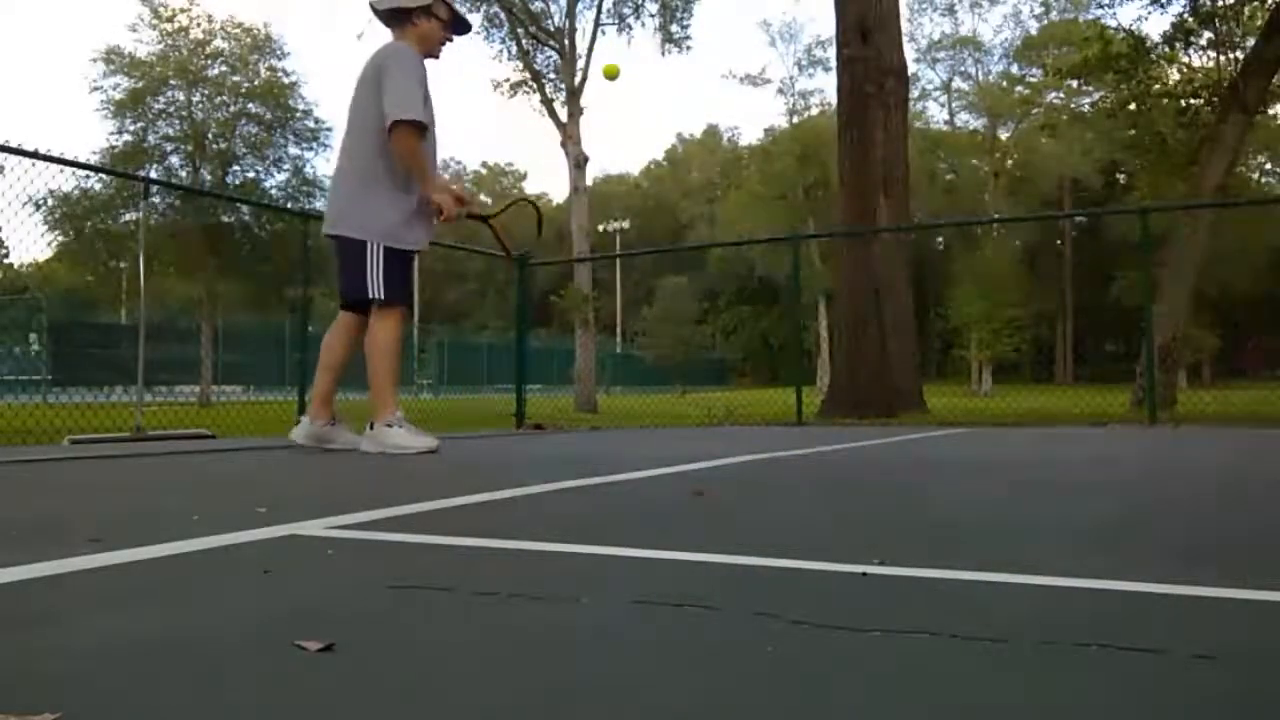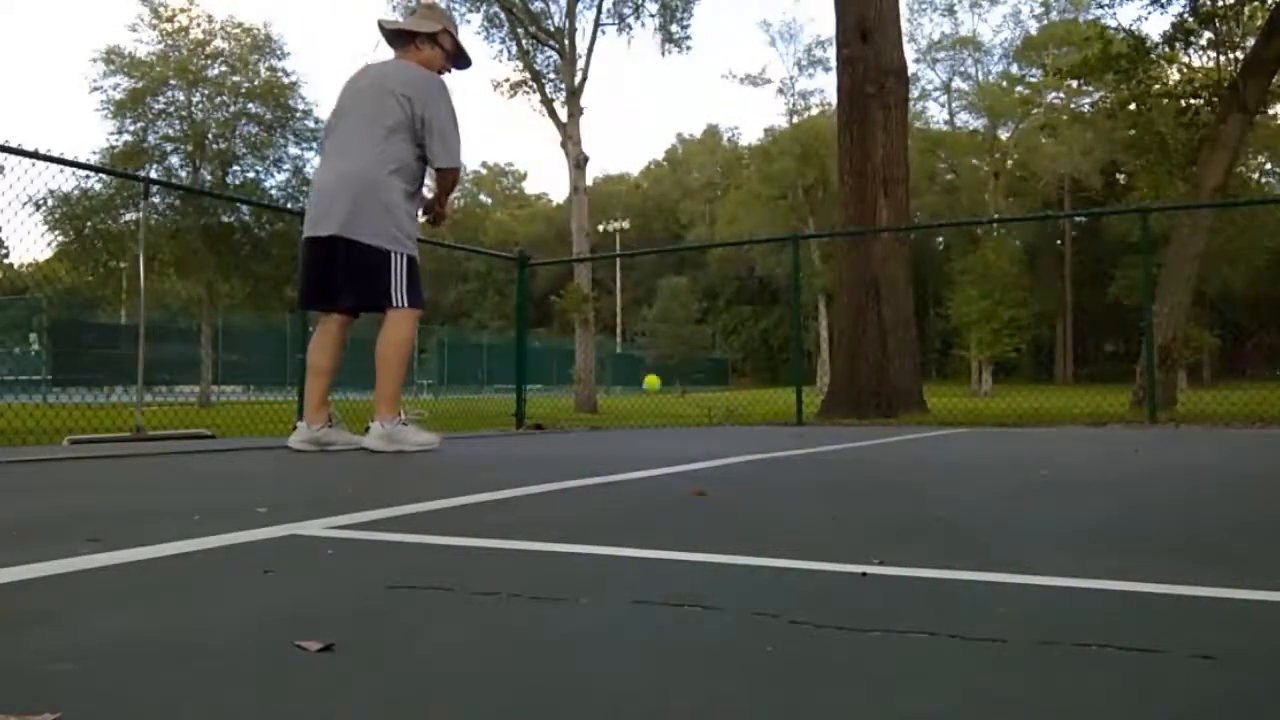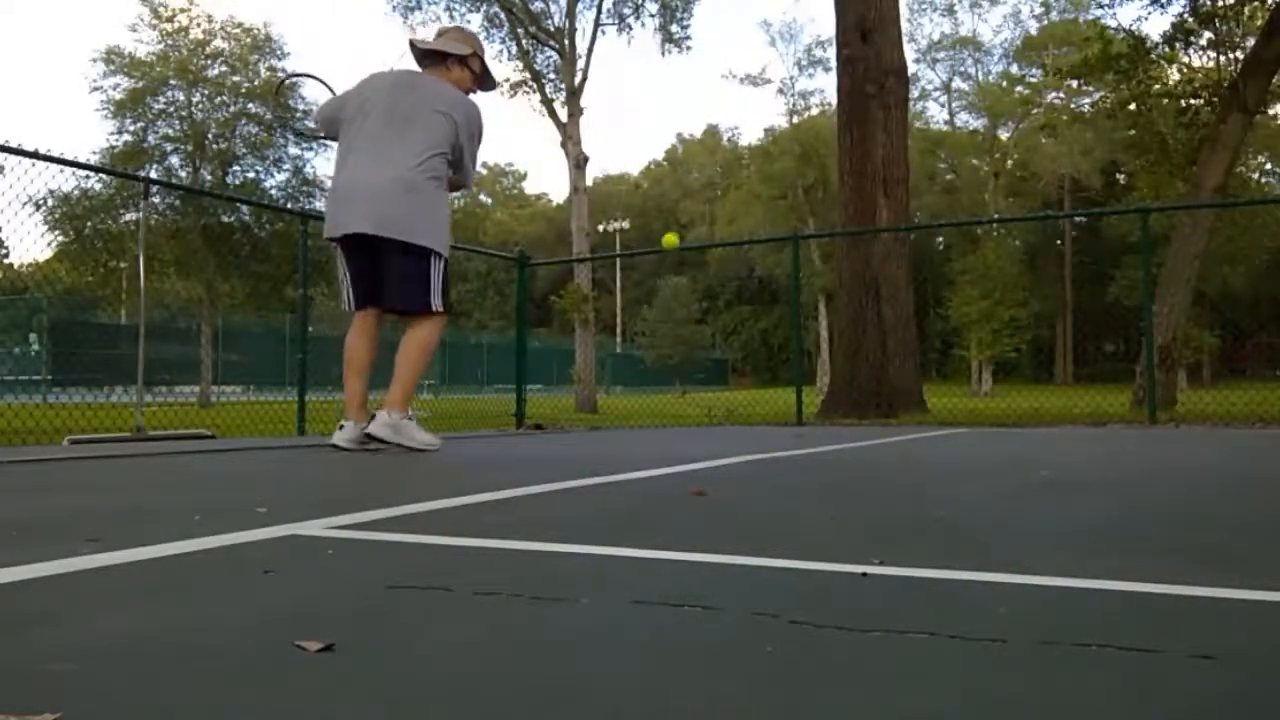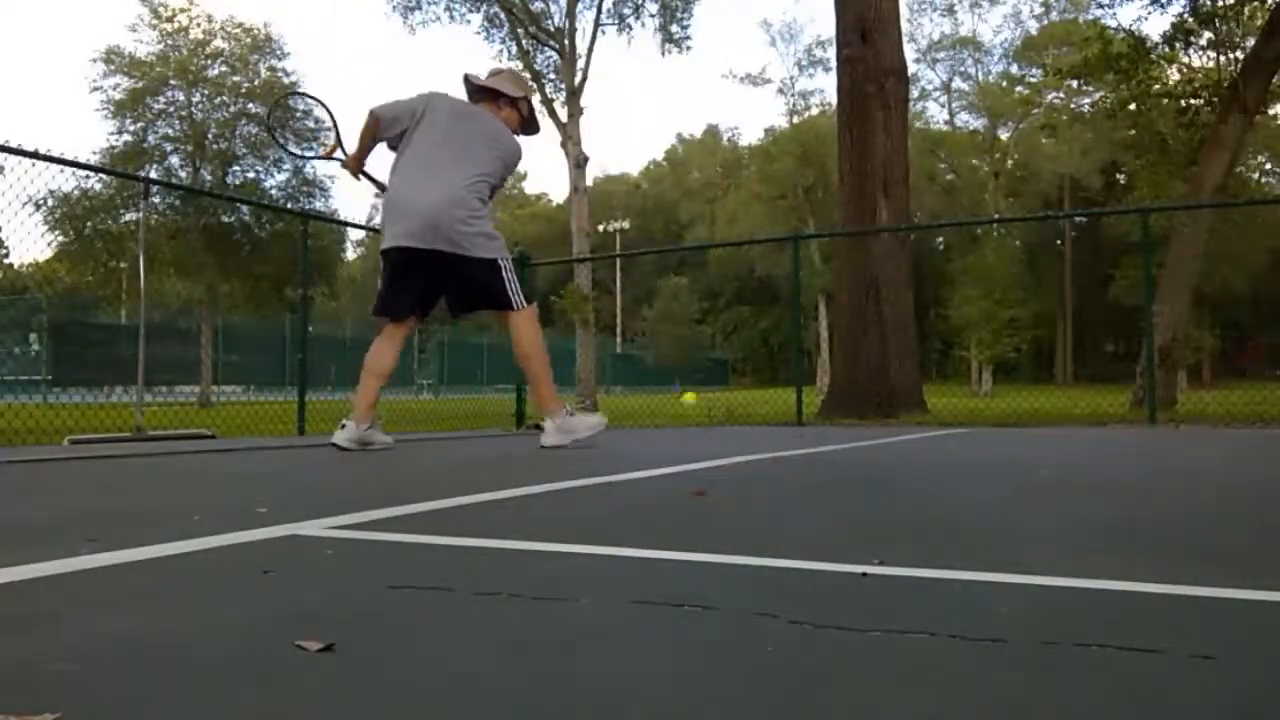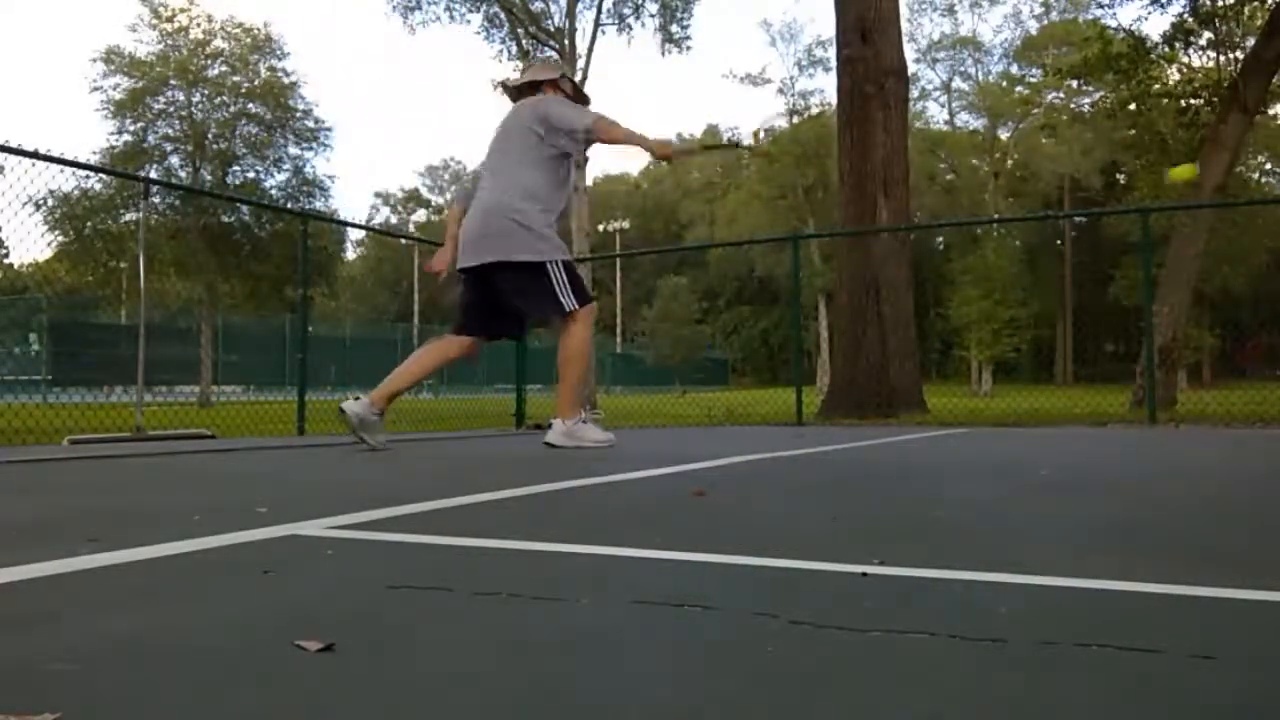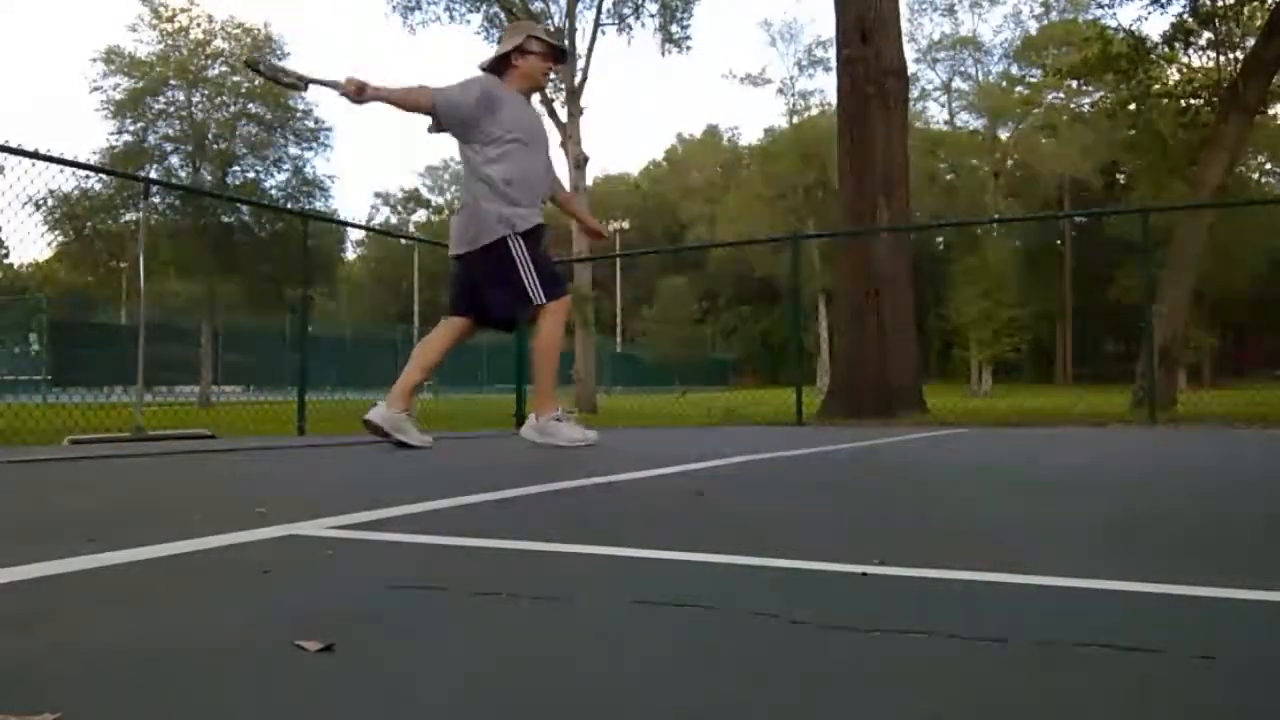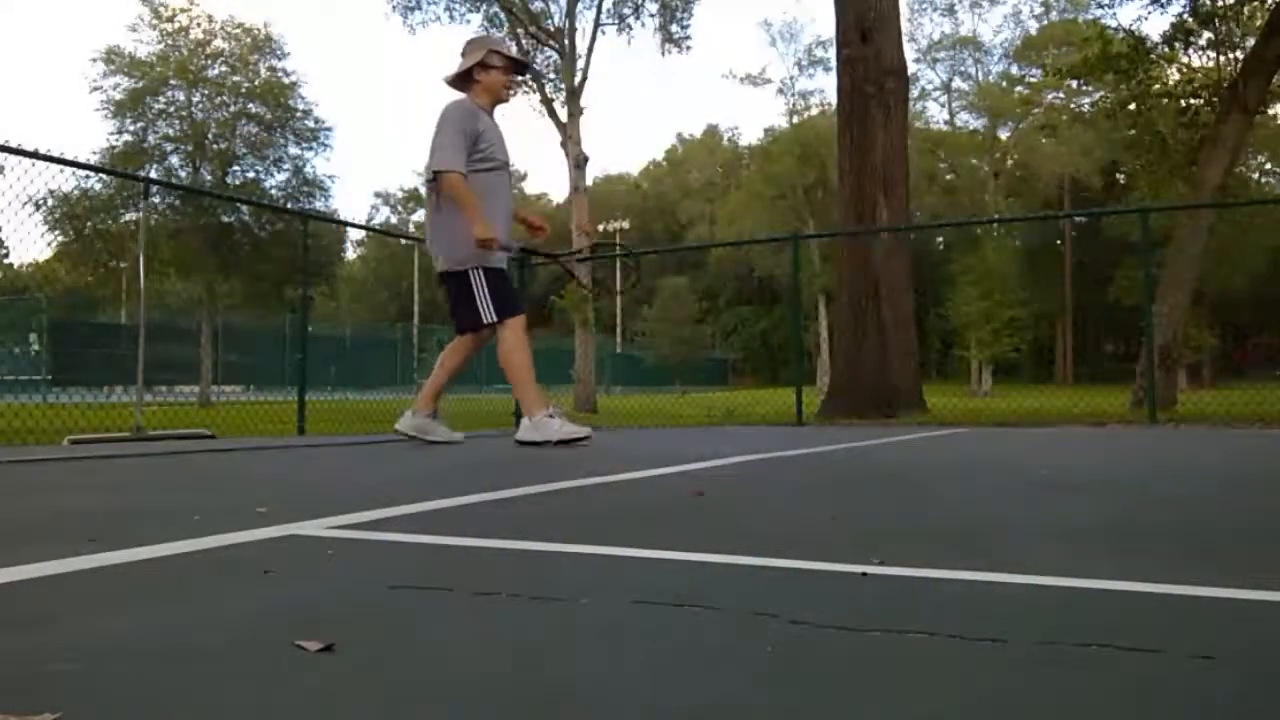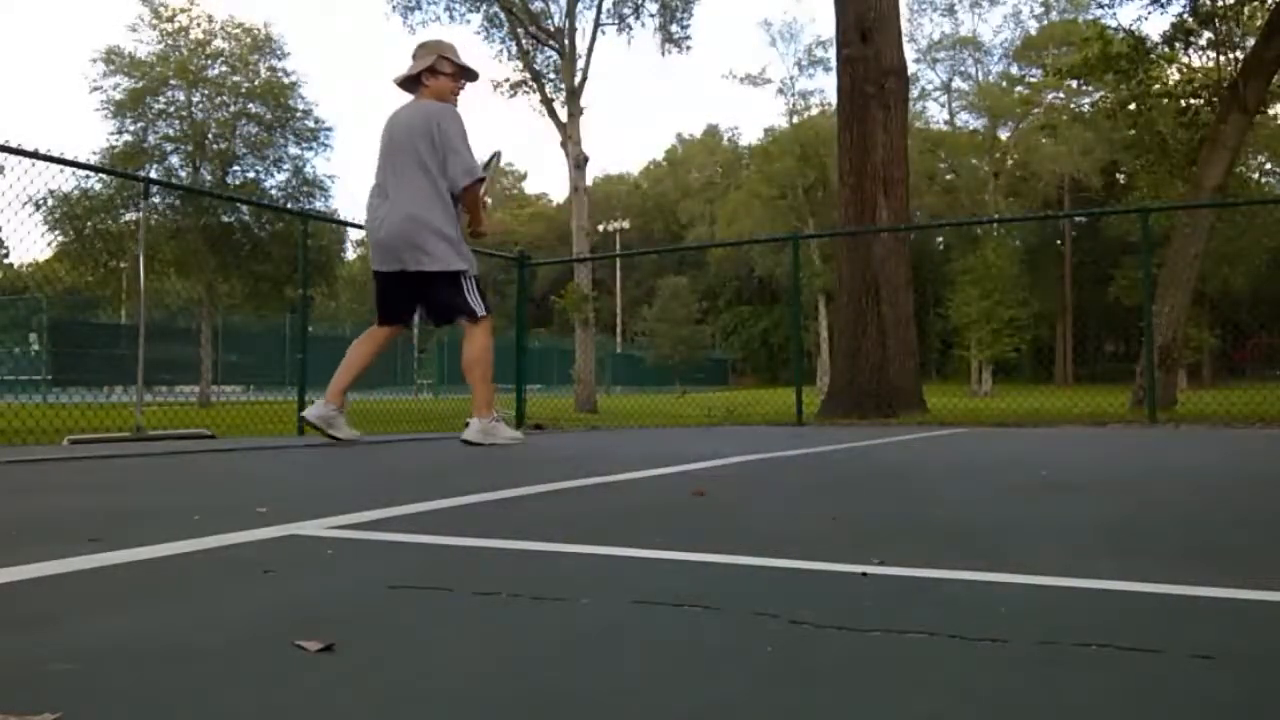
dt=0.4s
person 1, frame 1
left shoulder: (397, 63)
right shoulder: (402, 59)
right elbow: (403, 126)
left wrist: (440, 185)
right wrist: (432, 190)
left hip: (365, 214)
right hip: (375, 212)
left knee: (356, 313)
right knee: (389, 308)
left ankle: (318, 418)
right ankle: (385, 421)
person 1, frame 2
left shoulder: (362, 77)
right shoulder: (427, 84)
right elbow: (446, 163)
right wrist: (439, 203)
left hip: (328, 210)
right hip: (378, 215)
left knee: (335, 314)
right knee: (403, 310)
left ankle: (314, 421)
right ankle: (387, 422)
person 1, frame 3
left shoulder: (380, 82)
right shoulder: (464, 109)
left elbow: (324, 120)
right elbow: (460, 178)
left hip: (352, 211)
right hip: (412, 218)
left knee: (367, 314)
right knee: (428, 316)
left ankle: (353, 420)
right ankle: (394, 413)
person 1, frame 4
left shoulder: (435, 105)
right shoulder: (508, 146)
left elbow: (378, 117)
left wrist: (357, 157)
left hip: (404, 227)
right hip: (463, 227)
left knee: (397, 325)
right knee: (522, 313)
left ankle: (358, 422)
right ankle: (556, 417)
person 1, frame 5
left shoulder: (507, 137)
right shoulder: (545, 106)
left elbow: (465, 199)
right elbow: (593, 124)
left wrist: (449, 247)
right wrist: (646, 142)
left hip: (480, 245)
right hip: (520, 233)
left knee: (462, 339)
right knee: (580, 314)
left ankle: (370, 405)
right ankle: (568, 421)
person 1, frame 6
left shoulder: (530, 115)
right shoulder: (487, 92)
left elbow: (546, 179)
right elbow: (428, 100)
left wrist: (583, 217)
right wrist: (376, 93)
left hip: (506, 228)
right hip: (498, 226)
left knee: (457, 324)
right knee: (554, 305)
left ankle: (393, 408)
right ankle: (545, 417)
person 1, frame 7
left shoulder: (485, 122)
right shoulder: (460, 112)
right elbow: (448, 172)
left wrist: (522, 218)
right wrist: (479, 222)
left hip: (483, 248)
right hip: (469, 245)
left knee: (475, 332)
right knee: (511, 323)
left ankle: (421, 413)
right ankle: (538, 416)
person 1, frame 8
left shoulder: (396, 120)
right shoulder: (443, 114)
right elbow: (466, 181)
left wrist: (456, 209)
right wrist: (477, 218)
left hip: (387, 240)
right hip: (432, 239)
left knee: (387, 326)
right knee: (478, 322)
left ankle: (328, 405)
right ankle: (484, 420)
